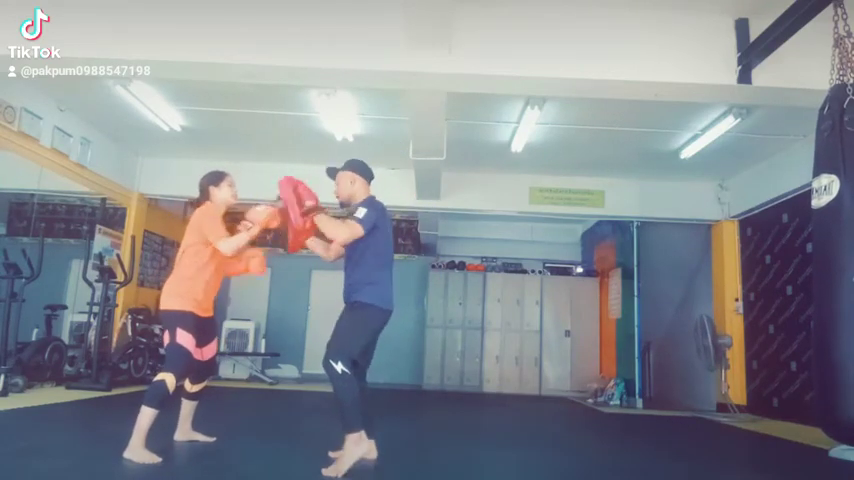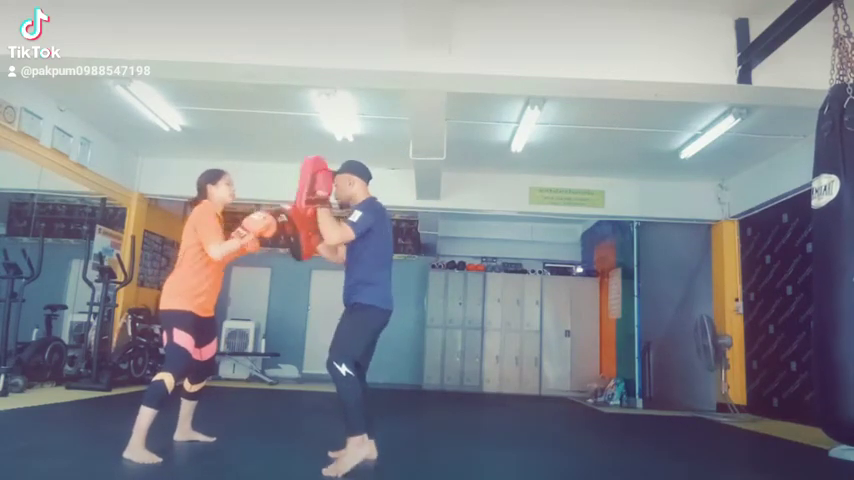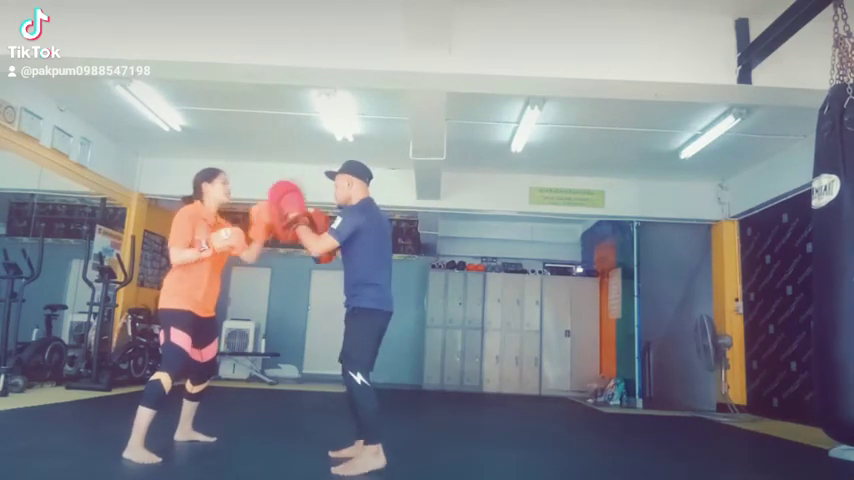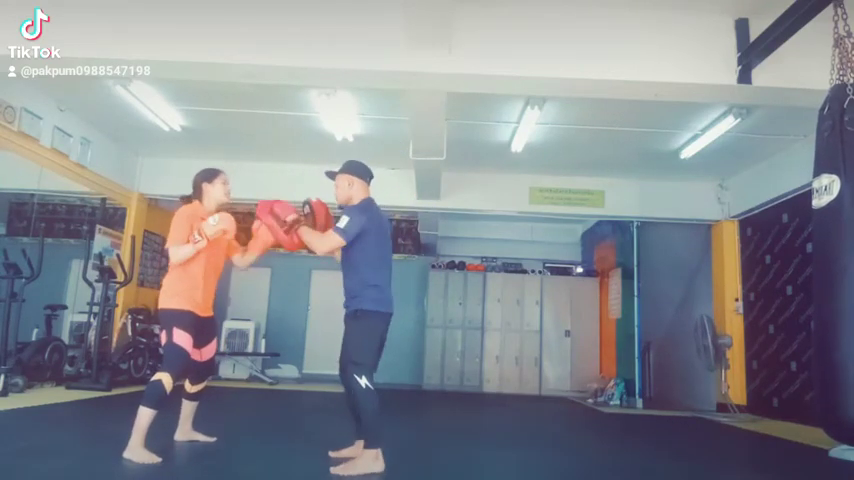
dt=0.1s
person 1, frame 1
left shoulder: (370, 208)
right shoulder: (365, 213)
left elbow: (345, 234)
right elbow: (331, 252)
left wrist: (314, 213)
left hip: (367, 303)
right hip: (366, 303)
left knee: (335, 360)
right knee: (353, 370)
left ankle: (355, 438)
right ankle: (365, 441)
person 1, frame 2
left shoulder: (368, 210)
right shoulder: (364, 214)
left elbow: (336, 236)
right elbow: (339, 255)
left wrist: (320, 206)
left hip: (368, 304)
right hip: (367, 304)
left knee: (339, 363)
right knee: (353, 369)
left ankle: (357, 439)
right ankle: (365, 442)
person 1, frame 3
left shoulder: (357, 212)
right shoulder: (370, 215)
left elbow: (317, 248)
right elbow: (335, 247)
left wrist: (297, 223)
right wrist: (314, 229)
left hip: (368, 307)
right hip: (367, 306)
left knee: (356, 373)
right knee: (353, 374)
left ankle: (373, 452)
right ankle: (364, 441)
person 1, frame 4
left shoulder: (360, 212)
right shoulder: (370, 215)
left elbow: (323, 246)
right elbow: (338, 247)
left wrist: (298, 225)
left hip: (368, 308)
right hip: (367, 308)
left knee: (359, 376)
right knee: (350, 374)
left ankle: (372, 454)
right ankle: (363, 442)
person 2, frame 1
left shoulder: (217, 219)
right shoulder: (207, 213)
right elbow: (228, 247)
left wrist: (248, 265)
right wrist: (255, 226)
left hip: (202, 307)
right hip: (180, 303)
left knee: (204, 367)
right knee: (177, 367)
left ankle: (184, 429)
right ankle: (135, 445)
person 2, frame 2
left shoulder: (214, 218)
right shoulder: (203, 211)
left elbow: (216, 262)
right elbow: (216, 252)
left wrist: (244, 245)
right wrist: (245, 234)
left hip: (202, 307)
right hip: (180, 303)
left knee: (203, 367)
right knee: (176, 368)
left ankle: (184, 429)
right ankle: (135, 444)
person 2, frame 3
left shoulder: (222, 224)
right shoulder: (189, 213)
left elbow: (248, 255)
right elbow: (176, 257)
right wrist: (212, 245)
left hip: (203, 308)
right hip: (177, 304)
left knee: (204, 368)
right knee: (173, 367)
left ankle: (184, 429)
right ankle: (134, 445)
person 2, frame 4
left shoulder: (221, 221)
right shoulder: (187, 213)
left elbow: (241, 260)
right elbow: (176, 256)
left wrist: (263, 239)
right wrist: (205, 236)
left hip: (202, 308)
right hip: (178, 304)
left knee: (203, 368)
right knee: (174, 367)
left ankle: (184, 429)
right ankle: (135, 445)
